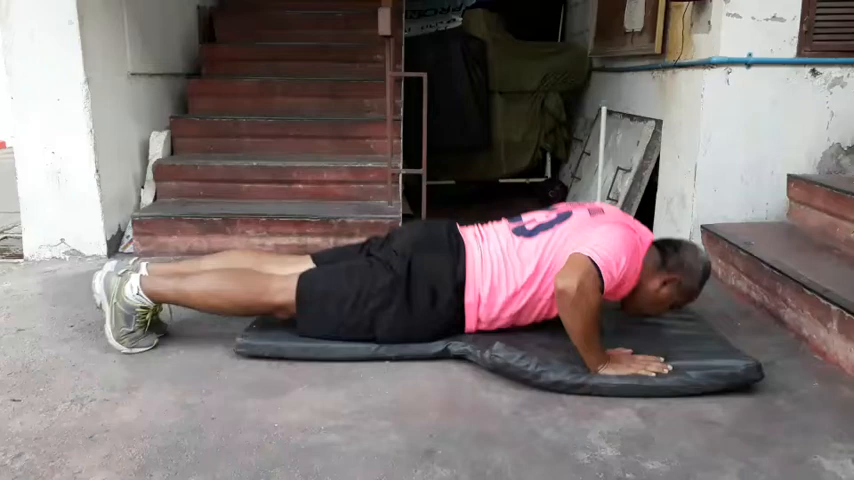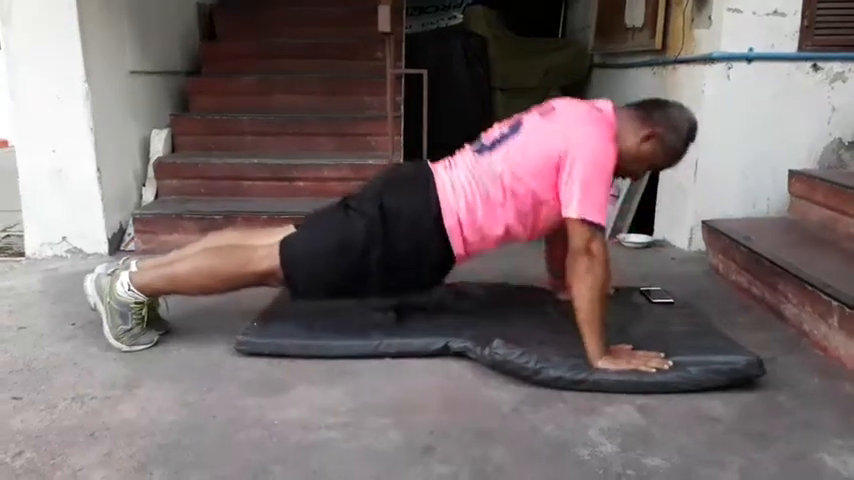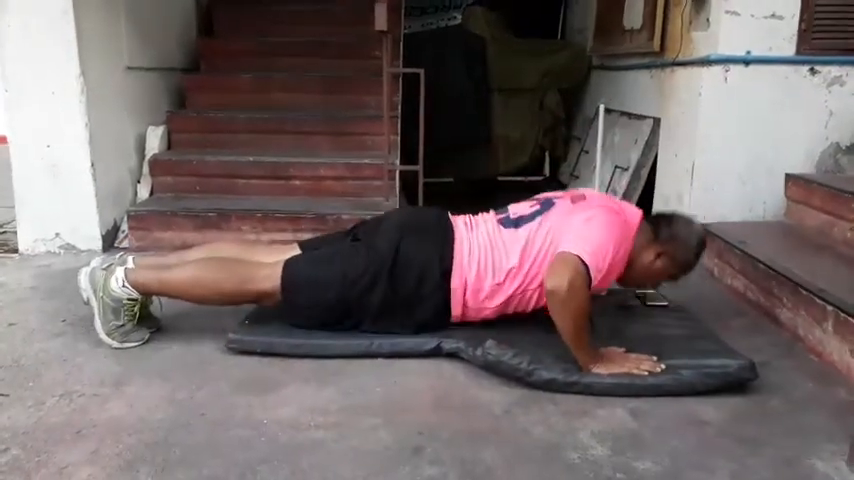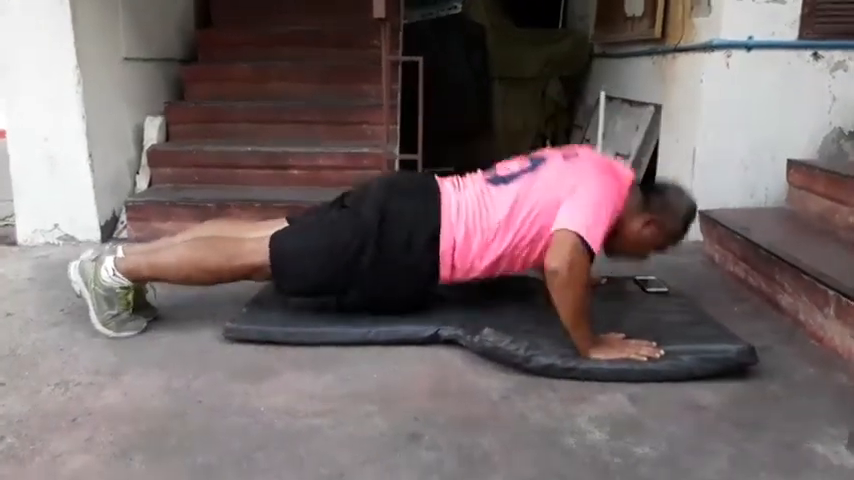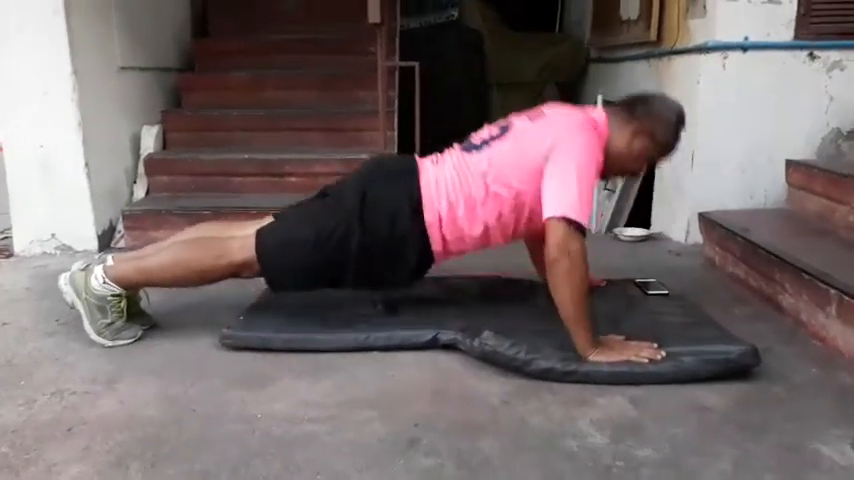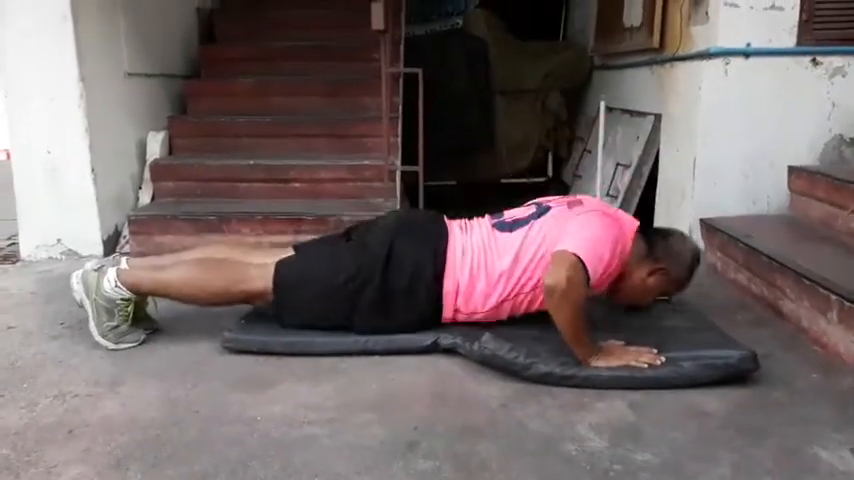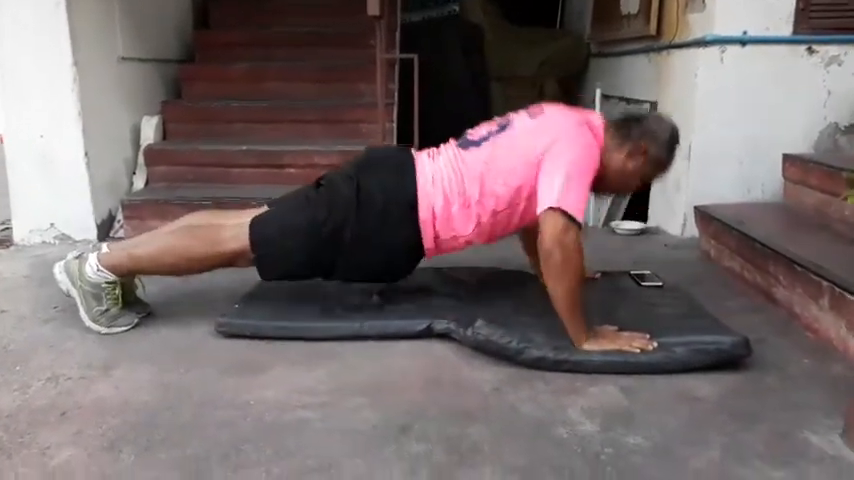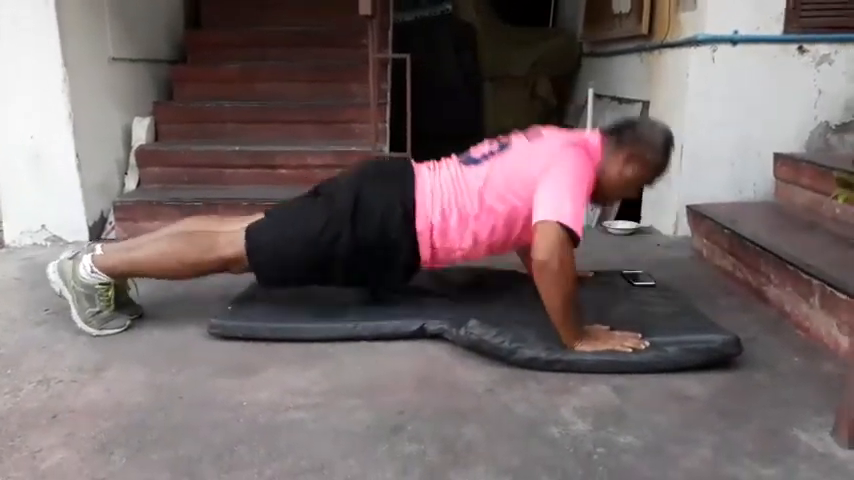
dt=0.7s
person 1, frame 1
left shoulder: (606, 222)
right shoulder: (624, 244)
right elbow: (573, 284)
right wrist: (600, 360)
left hip: (439, 249)
right hip: (435, 290)
left knee: (291, 269)
right knee: (285, 296)
left ankle: (144, 272)
right ankle: (140, 286)
person 1, frame 2
left shoulder: (579, 117)
right shoulder: (596, 140)
left elbow: (549, 211)
right elbow: (587, 251)
left wrist: (562, 287)
right wrist: (601, 353)
left hip: (418, 192)
right hip: (418, 224)
left knee: (273, 243)
right knee: (270, 265)
left ankle: (135, 269)
right ankle: (132, 284)
person 1, frame 3
left shoulder: (595, 207)
right shoulder: (613, 229)
right elbow: (560, 286)
left wrist: (578, 299)
right wrist: (591, 359)
left hip: (426, 236)
right hip: (422, 274)
left knee: (275, 259)
right knee: (269, 284)
left ankle: (129, 266)
right ankle: (125, 281)
person 1, frame 4
left shoulder: (586, 165)
right shoulder: (601, 186)
right elbow: (563, 262)
left wrist: (569, 288)
right wrist: (590, 344)
left hip: (417, 201)
right hip: (410, 240)
left knee: (262, 237)
right knee: (258, 258)
left ankle: (124, 256)
right ankle: (118, 269)
person 1, frame 5
left shoulder: (564, 120)
right shoulder: (583, 141)
left elbow: (536, 222)
right elbow: (564, 247)
left wrist: (556, 286)
right wrist: (589, 347)
left hip: (400, 189)
right hip: (398, 219)
left knee: (255, 237)
right knee: (248, 255)
left ankle: (111, 270)
right ankle: (107, 279)
person 1, frame 6
left shoulder: (593, 214)
right shoulder: (607, 235)
right elbow: (559, 280)
left wrist: (574, 301)
right wrist: (590, 352)
left hip: (422, 238)
right hip: (417, 277)
left knee: (271, 262)
right knee: (263, 283)
left ankle: (131, 268)
right ankle: (120, 279)
person 1, frame 7
left shoulder: (563, 124)
right shoulder: (578, 141)
left elbow: (530, 203)
right elbow: (556, 239)
left wrist: (551, 272)
right wrist: (583, 335)
left hip: (397, 180)
right hip: (391, 210)
left knee: (247, 228)
right knee: (240, 243)
left ankle: (106, 258)
right ankle: (101, 265)
person 1, frame 8
left shoulder: (561, 145)
right shoulder: (575, 163)
right elbow: (548, 254)
left wrist: (561, 269)
right wrist: (575, 337)
left hip: (393, 189)
right hip: (389, 224)
left knee: (241, 236)
right knee: (235, 250)
left ankle: (103, 253)
right ankle: (96, 266)
